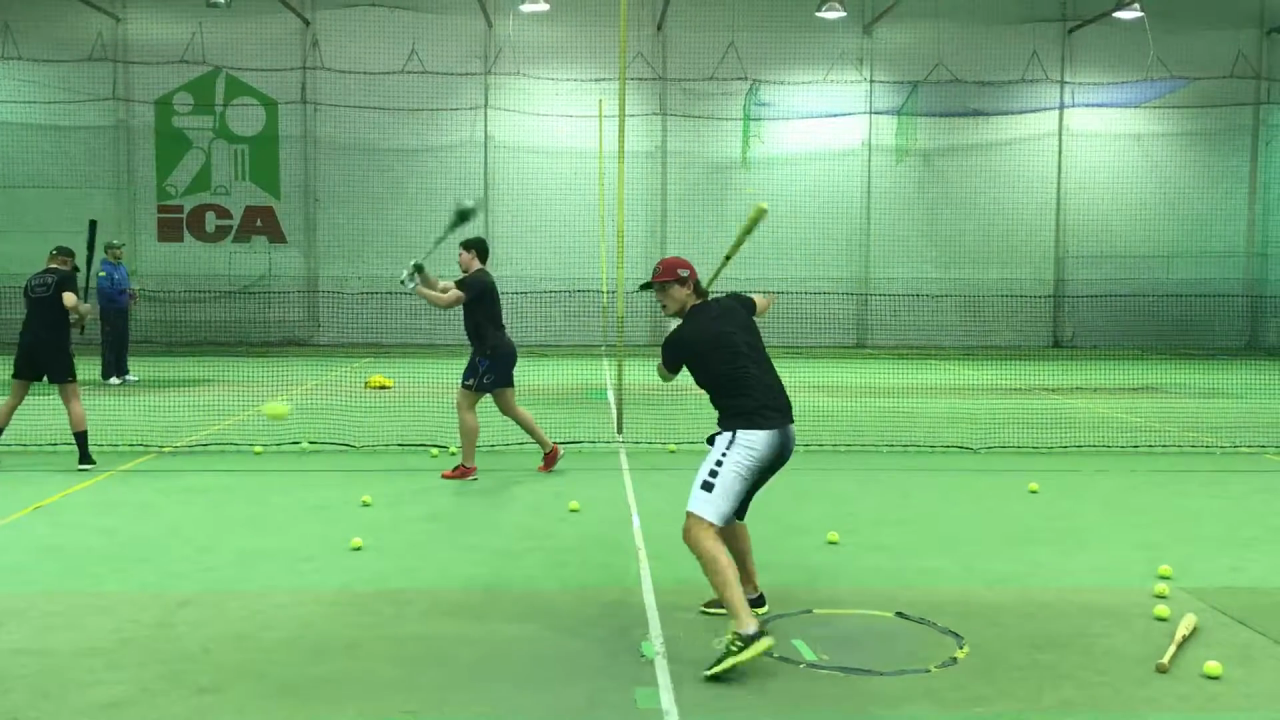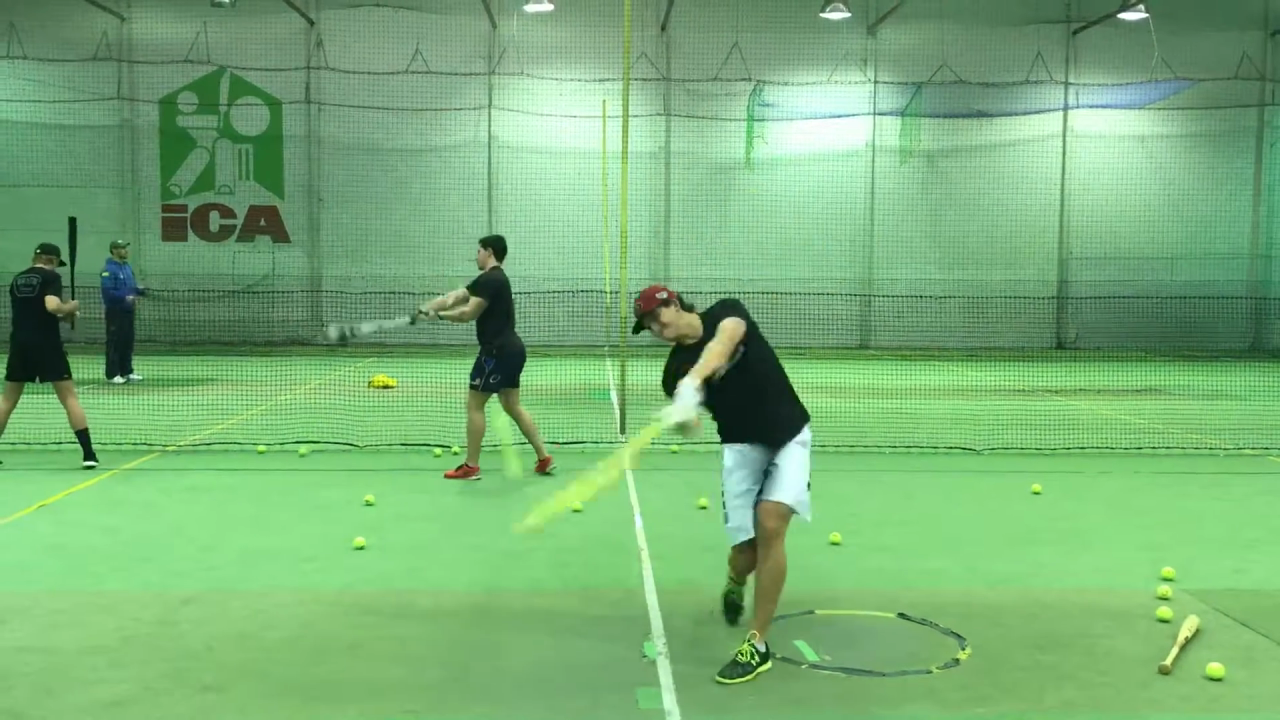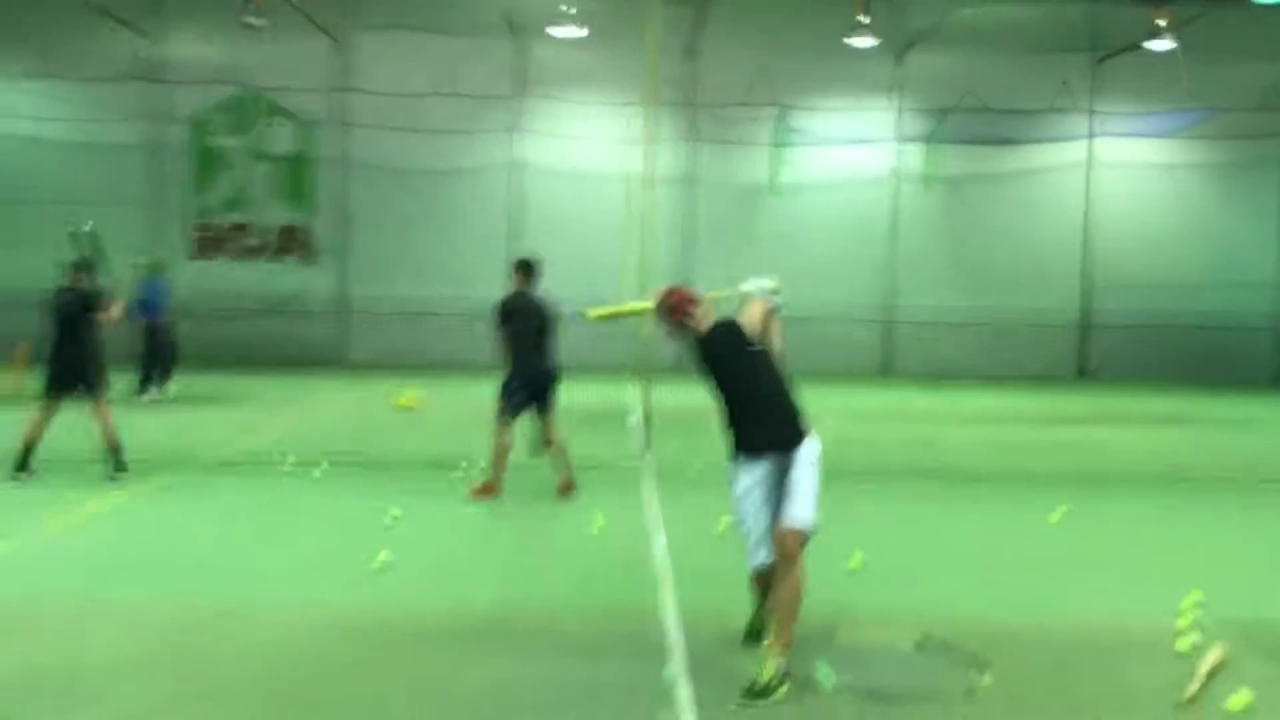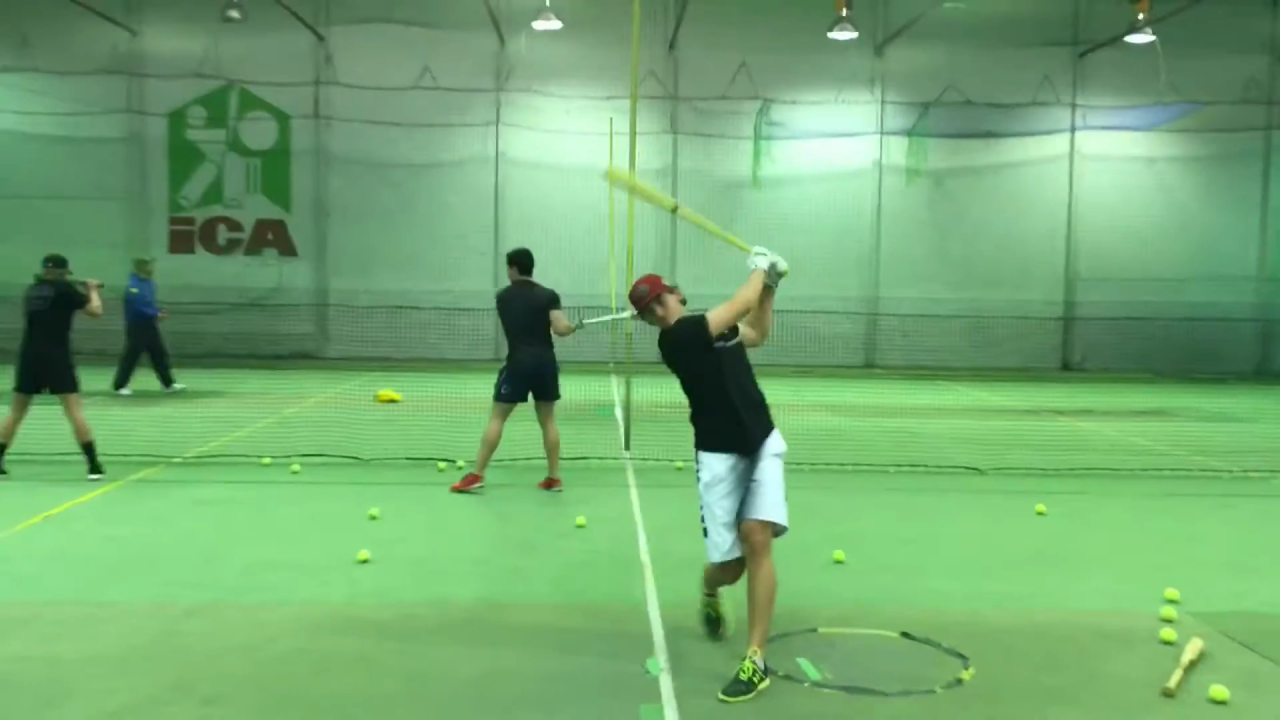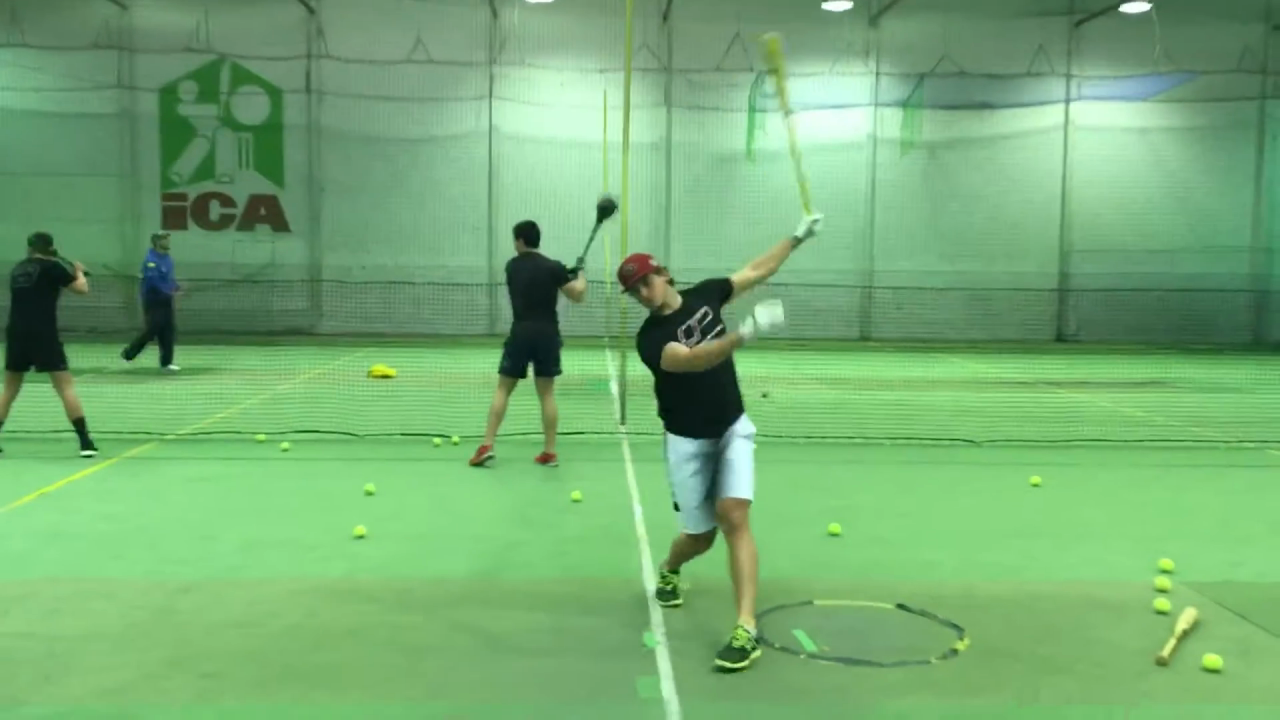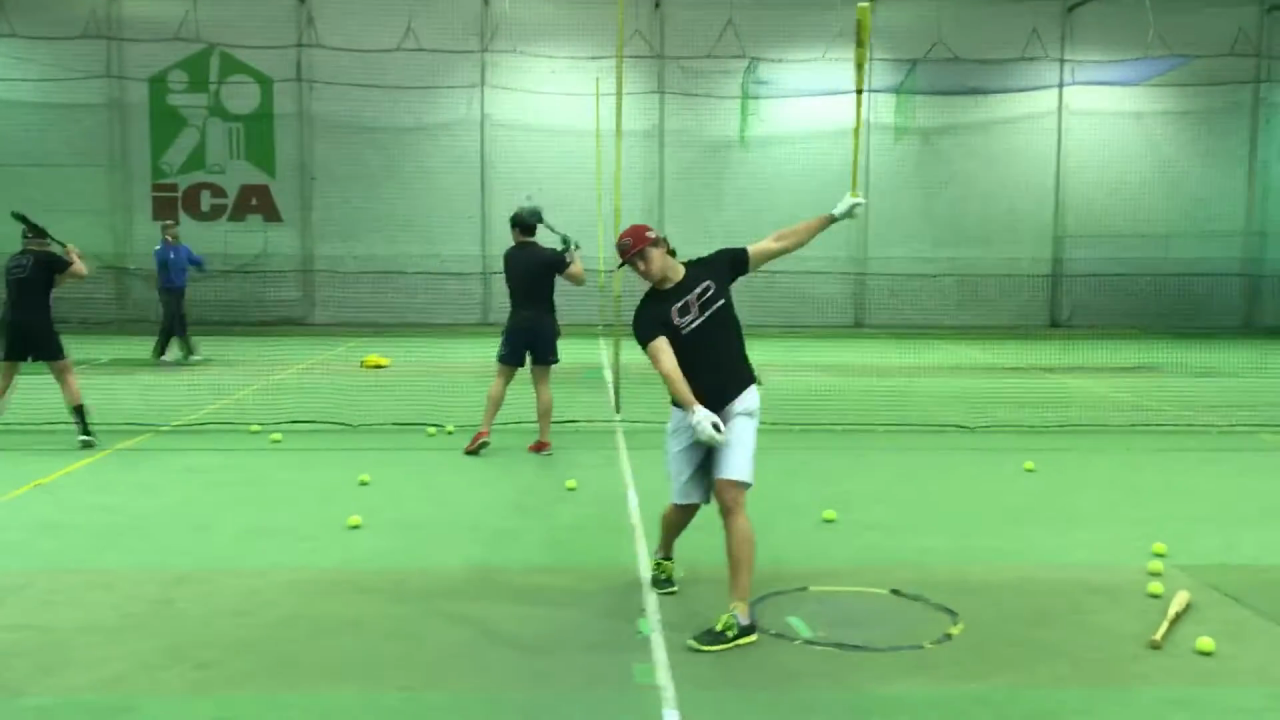
dt=0.3s
person 1, frame 1
left shoulder: (680, 339)
right shoulder: (733, 306)
left elbow: (665, 375)
right elbow: (764, 302)
left hip: (746, 434)
right hip: (781, 433)
left knee: (698, 530)
right knee: (723, 513)
left ankle: (746, 629)
right ankle: (750, 593)
person 1, frame 2
left shoulder: (724, 312)
right shoulder: (674, 369)
left elbow: (720, 348)
right elbow: (685, 420)
left wrist: (692, 383)
right wrist: (682, 412)
left hip: (791, 435)
right hip: (743, 446)
left knee: (772, 523)
right knee: (746, 547)
left ankle: (758, 643)
right ankle: (737, 583)
person 1, frame 3
left shoulder: (725, 337)
right shoulder: (718, 341)
left elbow: (770, 344)
right elbow: (757, 311)
left wrist: (766, 303)
right wrist: (757, 295)
left hip: (797, 446)
right hip: (757, 459)
left knee: (788, 544)
right knee: (766, 564)
left ankle: (776, 663)
right ankle: (763, 608)
person 1, frame 4
left shoulder: (710, 326)
right shoulder: (674, 338)
left elbow: (758, 335)
right elbow: (743, 305)
left wrist: (771, 283)
right wrist: (758, 269)
left hip: (763, 442)
right hip: (718, 457)
left knee: (757, 542)
right knee: (728, 561)
left ankle: (756, 660)
right ankle: (712, 594)
person 1, frame 5
left shoulder: (704, 295)
right shoulder: (650, 337)
left elbow: (754, 270)
right elbow: (693, 360)
left wrist: (797, 238)
right wrist: (745, 332)
left hip: (733, 429)
right hip: (688, 440)
left knee: (733, 516)
right knee: (700, 535)
left ankle: (747, 629)
right ankle: (669, 571)
person 1, frame 6
left shoulder: (715, 267)
right shoulder: (648, 313)
left elbow: (778, 244)
right elbow: (667, 367)
left wrist: (835, 215)
right wrist: (694, 412)
left hip: (737, 402)
right hip: (692, 413)
left knee: (729, 499)
right knee: (685, 504)
left ankle: (740, 617)
right ankle: (663, 556)
person 2, frame 1
left shoulder: (478, 280)
right shoulder: (472, 280)
left elbow: (444, 302)
right elbow: (438, 287)
left wrist: (416, 288)
right wrist: (421, 275)
left hip: (491, 351)
right hip: (499, 350)
left knee: (465, 403)
right knee: (508, 406)
left ankle: (468, 466)
right ankle: (550, 449)
person 2, frame 2
left shoulder: (489, 279)
right shoulder: (493, 279)
left elbow: (470, 313)
right elbow: (455, 297)
left wrist: (439, 315)
right wrist: (429, 307)
left hip: (498, 351)
right hip: (511, 350)
left knee: (474, 404)
right knee: (512, 405)
left ankle: (470, 466)
right ankle: (543, 457)
person 2, frame 3
left shoulder: (510, 304)
right shoulder: (541, 307)
left elbow: (504, 339)
right elbow: (548, 342)
left wrist: (510, 368)
left hip: (523, 372)
right hip: (544, 371)
left knee: (504, 424)
right knee: (547, 425)
left ankle: (493, 484)
right ankle: (567, 481)
person 2, frame 4
left shoulder: (503, 297)
right shoulder: (548, 295)
right elbow: (559, 328)
right wrist: (571, 326)
left hip: (518, 362)
right hip: (545, 362)
left knee: (497, 417)
right knee: (547, 419)
left ankle: (476, 474)
right ankle: (553, 477)
person 2, frame 5
left shoulder: (512, 267)
right shoulder: (554, 268)
right elbow: (577, 296)
left wrist: (565, 274)
right wrist: (580, 275)
left hip: (520, 335)
right hip: (548, 336)
left knee: (502, 390)
right knee: (547, 394)
left ankle: (487, 445)
right ankle: (550, 452)
person 2, frame 6
left shoulder: (510, 255)
right shoulder: (550, 256)
right elbow: (579, 279)
left wrist: (561, 254)
right wrist: (572, 254)
left hip: (517, 323)
right hip: (544, 325)
left knee: (501, 378)
right knee: (542, 383)
left ankle: (484, 432)
right ankle: (544, 441)
person 3, frame 1
left shoulder: (31, 281)
right shoulder: (66, 277)
right elbow: (70, 303)
left wrist: (70, 323)
right wrist: (83, 312)
left hip: (28, 344)
right hip: (55, 345)
right knee: (72, 401)
right ankle: (84, 456)
person 3, frame 2
right shoulder: (50, 277)
right elbow: (51, 306)
left wrist: (63, 315)
right wrist: (70, 307)
left hip: (19, 345)
right hip: (47, 345)
right knee: (70, 399)
right ankle: (88, 453)
person 3, frame 3
left shoulder: (59, 295)
right shoulder: (88, 295)
right elbow: (108, 317)
left wrist: (107, 308)
right wrist: (117, 307)
left hip: (62, 359)
right hip: (85, 358)
left knee: (44, 412)
right knee: (102, 411)
left ankle: (22, 465)
right ankle: (117, 464)
person 3, frame 4
left shoulder: (32, 291)
right shoulder: (66, 290)
right elbow: (96, 311)
left wrist: (82, 291)
right wrist: (92, 289)
left hip: (30, 356)
right hip: (56, 357)
right knee: (74, 410)
right ankle: (93, 465)
person 3, frame 5
right shoulder: (52, 267)
right elbow: (82, 288)
left wrist: (66, 275)
right wrist: (78, 271)
right hip: (44, 335)
right knee: (66, 388)
right ankle: (85, 442)
person 3, frame 6
right shoulder: (45, 258)
right elbow: (82, 272)
left wrist: (63, 269)
right wrist: (72, 255)
right hip: (39, 325)
right knee: (66, 375)
right ankle: (84, 429)
